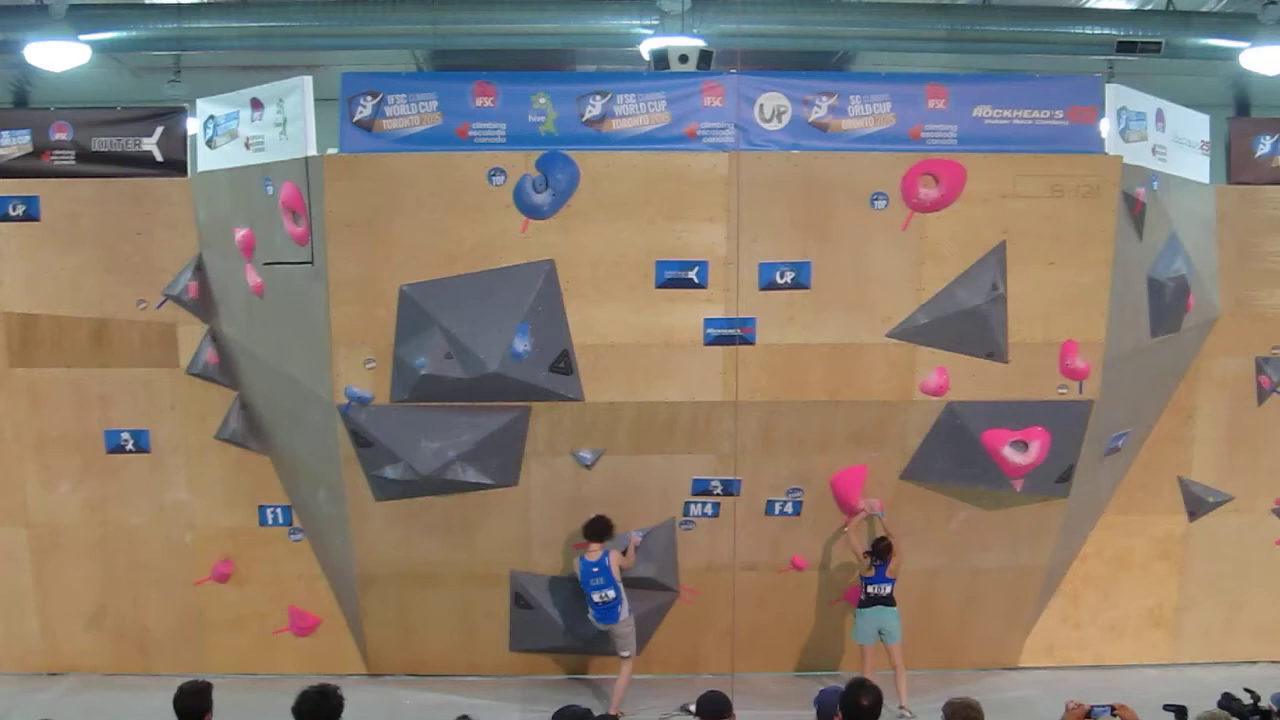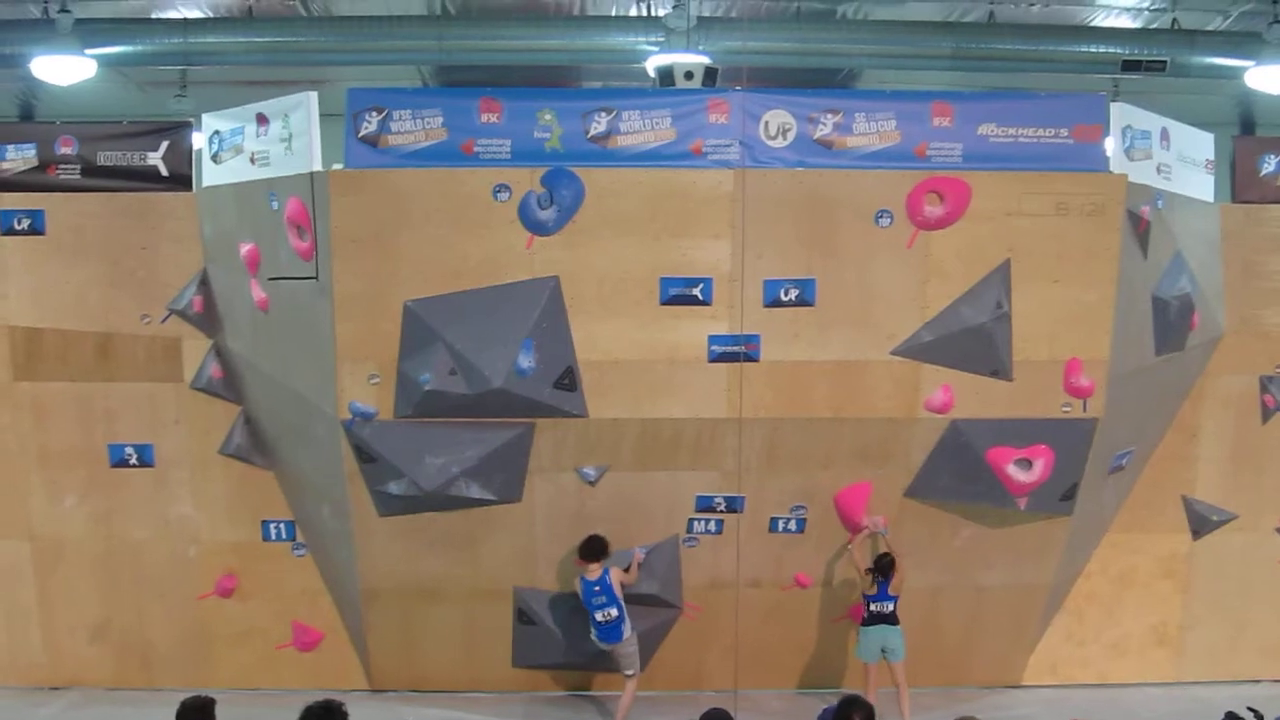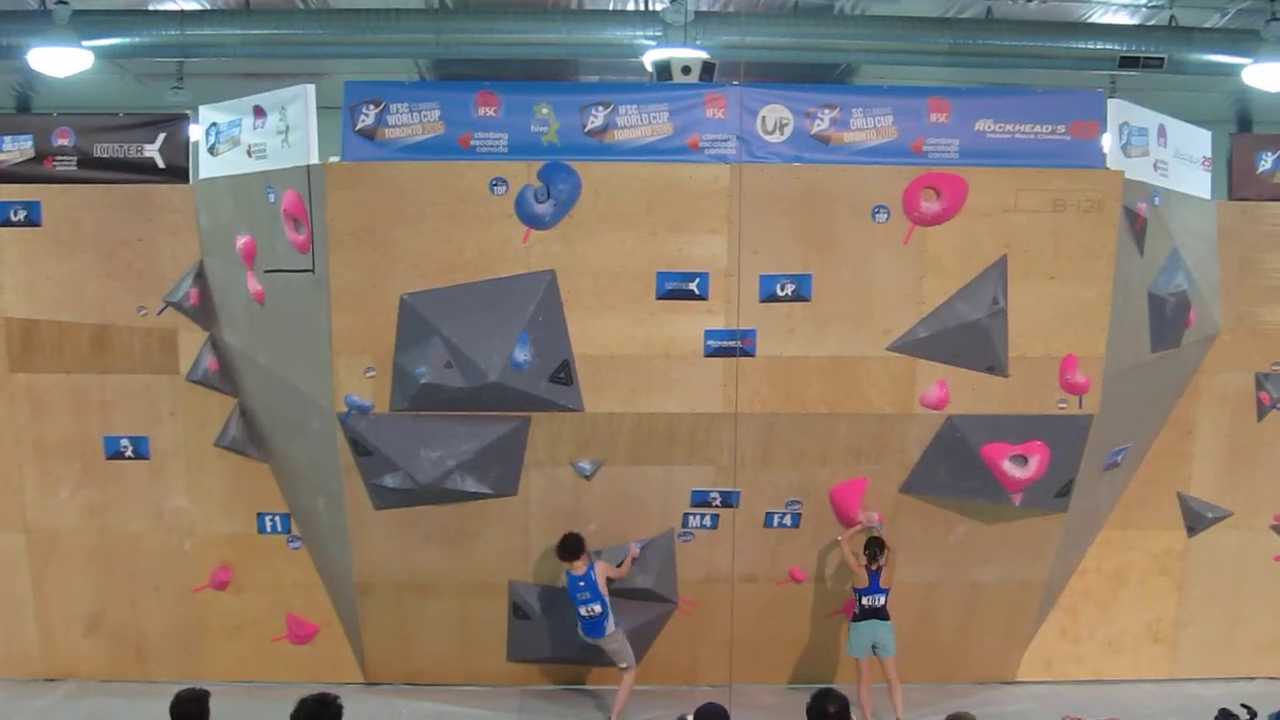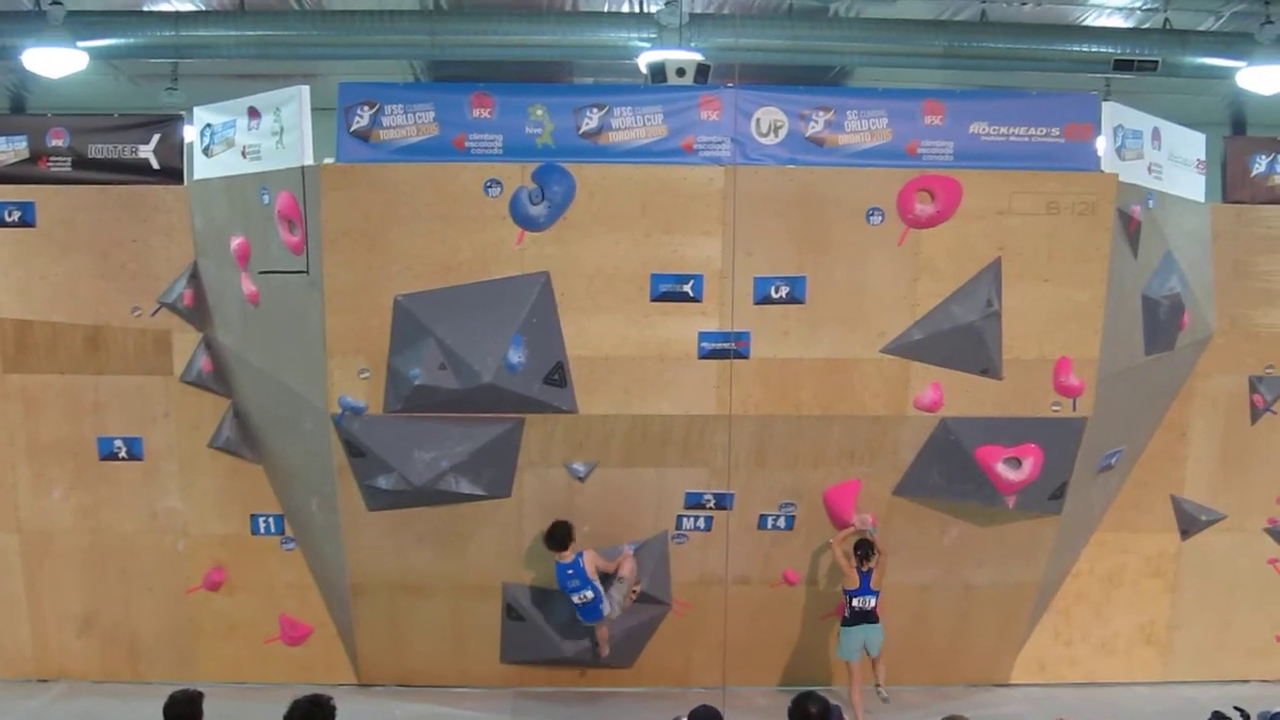
dt=0.5s
person 1, frame 1
left shoulder: (865, 561)
right shoulder: (894, 564)
left elbow: (850, 530)
right elbow: (892, 539)
left wrist: (865, 513)
right wrist: (880, 518)
left hip: (866, 614)
right hip: (889, 613)
left knee: (867, 665)
right knee: (897, 664)
person 1, frame 2
left shoulder: (867, 579)
right shoulder: (897, 581)
left elbow: (854, 547)
right elbow: (895, 556)
left wrist: (869, 531)
right wrist: (883, 535)
left hip: (870, 632)
right hip: (892, 632)
left knee: (871, 683)
right knee: (900, 682)
person 1, frame 3
left shoulder: (858, 571)
right shoulder: (887, 572)
left elbow: (844, 541)
right elbow: (890, 550)
left wrist: (862, 526)
right wrist: (876, 530)
left hip: (861, 627)
right hip: (883, 626)
left knee: (864, 679)
right knee: (892, 677)
person 1, frame 4
left shoulder: (849, 573)
right shoulder: (877, 574)
left elbow: (835, 543)
right elbow: (882, 553)
left wrist: (854, 528)
right wrist: (869, 533)
left hip: (851, 631)
right hip: (873, 629)
left knee: (855, 679)
right knee: (877, 658)
right ankle: (880, 686)
person 2, frame 1
left shoulder: (578, 563)
right shoulder: (612, 556)
right elbow: (628, 563)
right wrist: (632, 544)
left hip: (598, 621)
right hip: (621, 619)
right knee: (626, 664)
right ankle: (613, 712)
person 2, frame 2
left shoulder: (579, 583)
right shoulder: (613, 573)
right elbow: (631, 579)
right wrist: (635, 561)
left hip: (600, 640)
right hip: (623, 638)
right knee: (631, 681)
person 2, frame 3
left shoulder: (567, 577)
right shoulder: (599, 568)
right elbow: (621, 573)
right wrist: (630, 556)
left hip: (586, 634)
right hip: (608, 633)
right knee: (630, 671)
person 2, frame 4
left shoulder: (557, 566)
right shoulder: (587, 556)
right elbow: (611, 568)
right wrist: (623, 556)
left hip: (587, 618)
right hip: (608, 610)
right knee: (629, 562)
left ankle: (603, 649)
right ankle: (627, 598)
